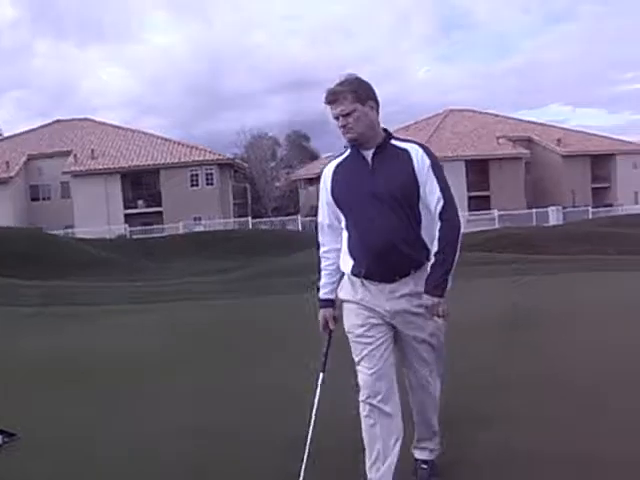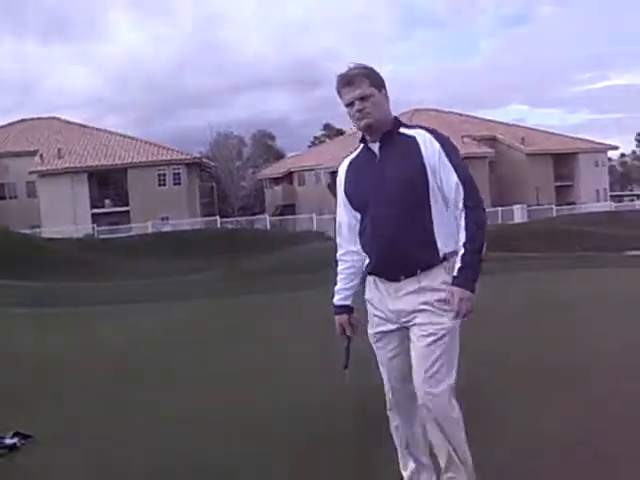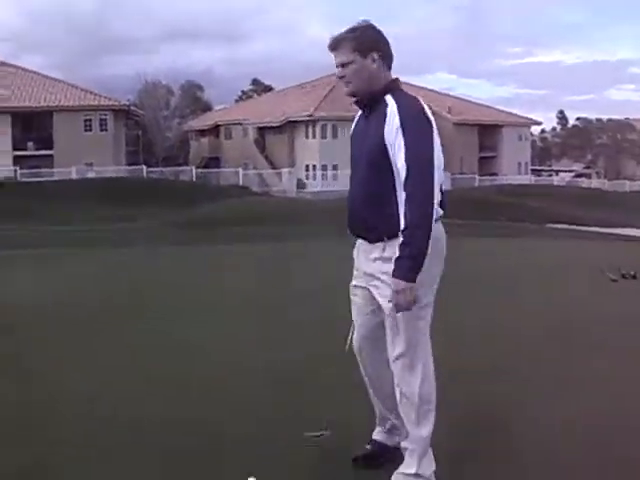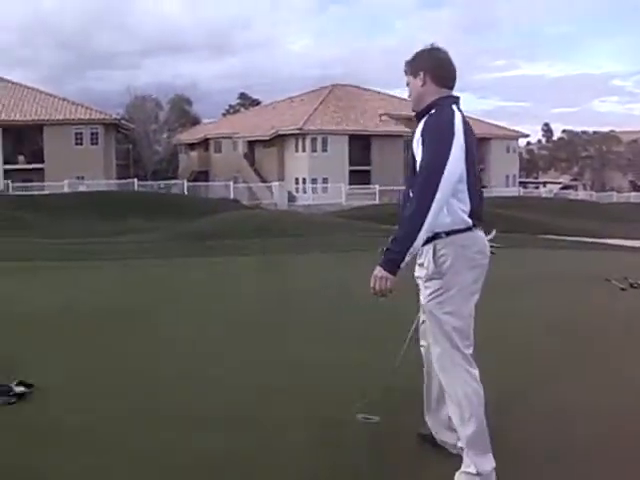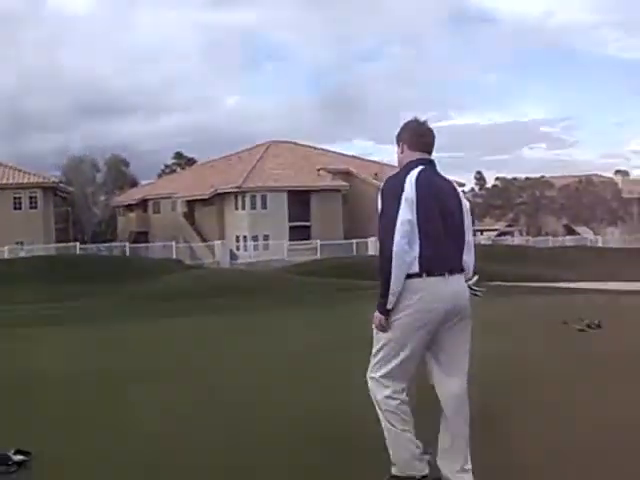
dt=0.4s
person 1, frame 1
left shoulder: (416, 157)
right shoulder: (334, 174)
left elbow: (446, 221)
right elbow: (330, 239)
left wrist: (438, 285)
right wrist: (327, 295)
left hip: (416, 289)
right hip: (361, 295)
left knee: (425, 383)
right knee: (374, 393)
person 1, frame 2
left shoulder: (428, 144)
right shoulder: (349, 169)
left elbow: (471, 207)
right elbow: (349, 240)
left wrist: (466, 278)
right wrist: (343, 300)
left hip: (434, 287)
right hip: (381, 294)
left knee: (435, 394)
right knee: (398, 397)
person 1, frame 3
left shoulder: (406, 112)
right shoulder: (365, 116)
left elbow: (421, 192)
left wrist: (409, 269)
left hip: (406, 253)
right hip: (371, 250)
left knee: (408, 357)
right knee: (367, 345)
right ankle: (390, 433)
person 1, frame 4
left shoulder: (437, 123)
right shoulder: (455, 123)
left elbow: (425, 198)
left wrist: (390, 260)
left hip: (450, 250)
right hip: (464, 244)
left knee: (452, 360)
right knee: (439, 349)
right ankle: (442, 429)
person 1, frame 5
left shoulder: (399, 182)
right shoulder: (451, 189)
left elbow: (395, 245)
right elbow: (467, 247)
left wrist: (385, 303)
left hip: (417, 291)
right hip: (456, 290)
left knee: (384, 380)
right knee: (453, 383)
